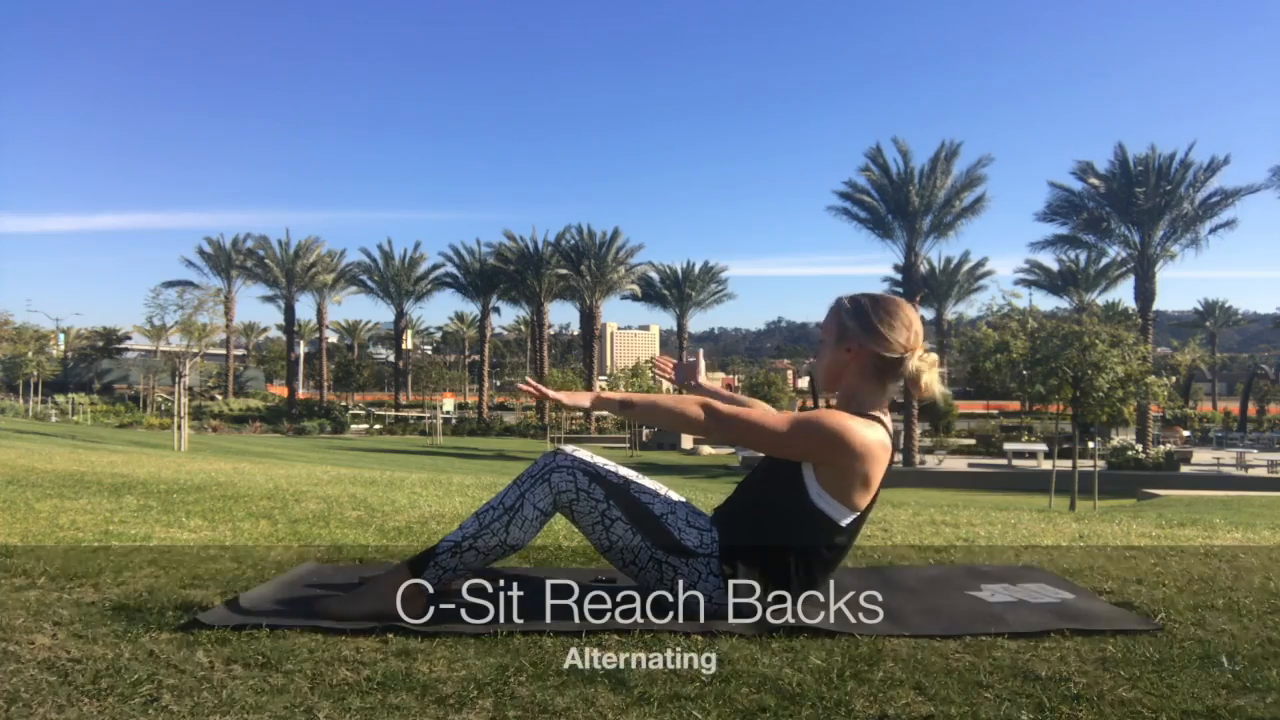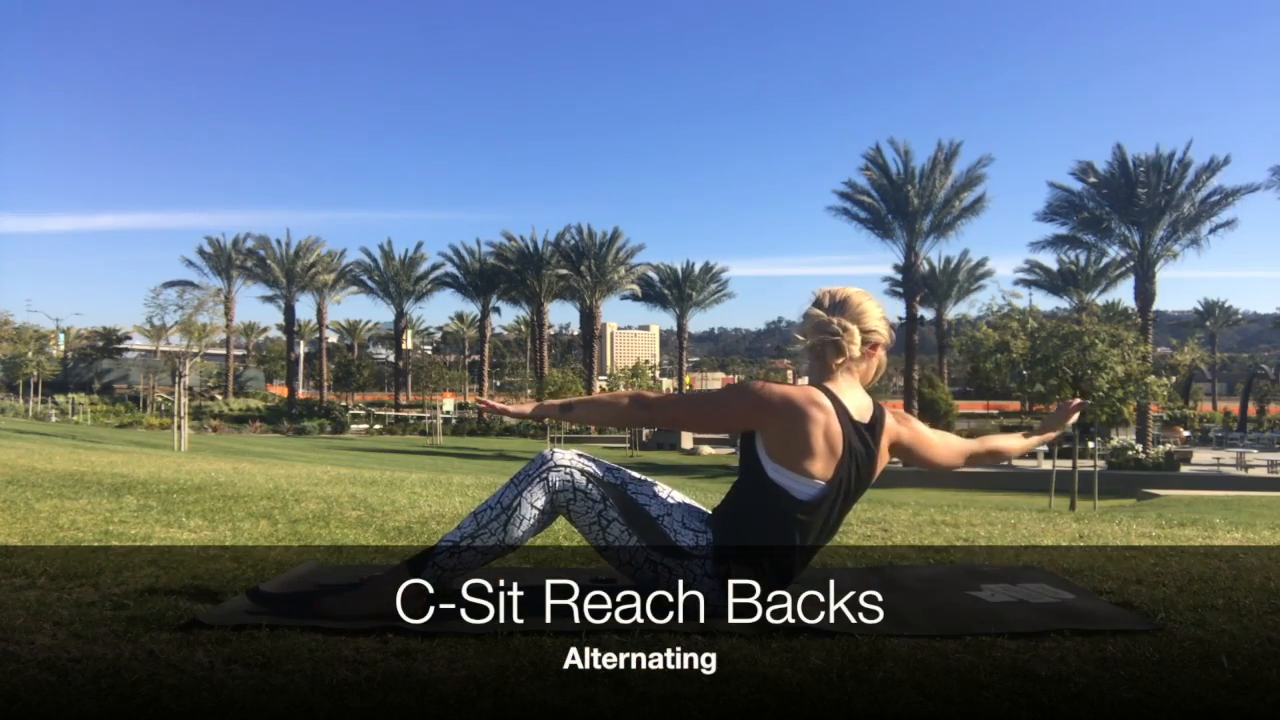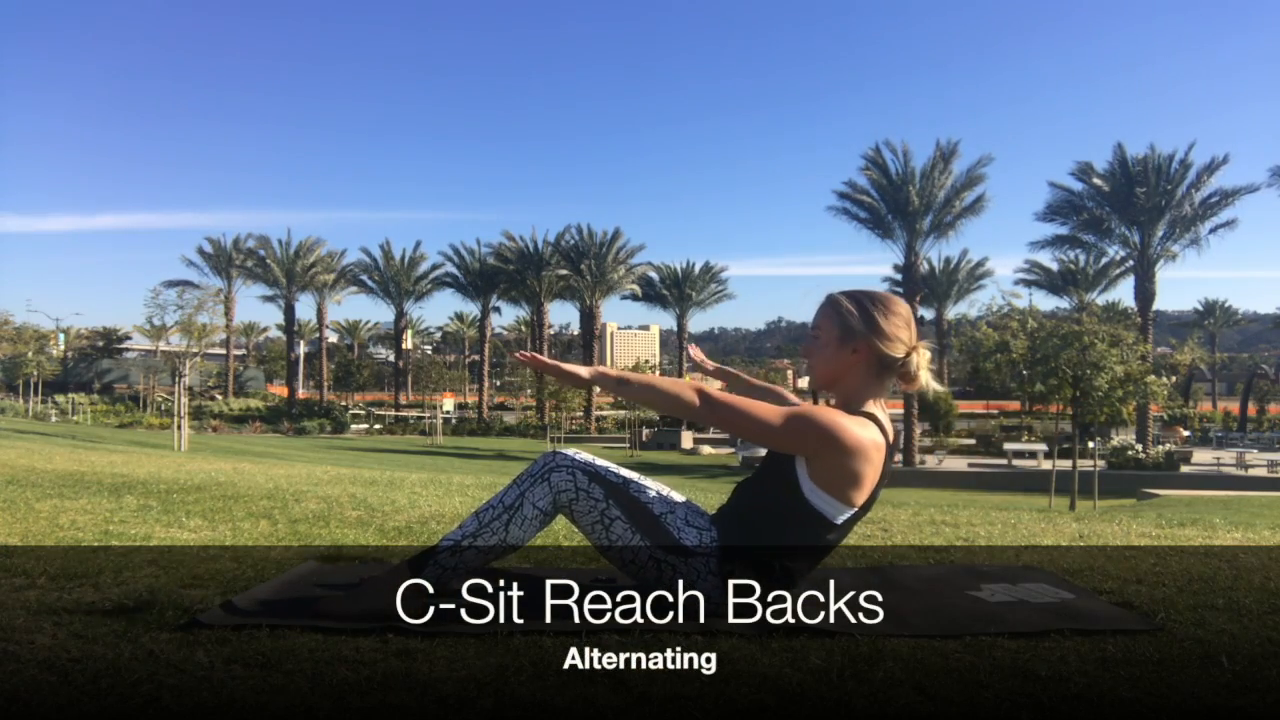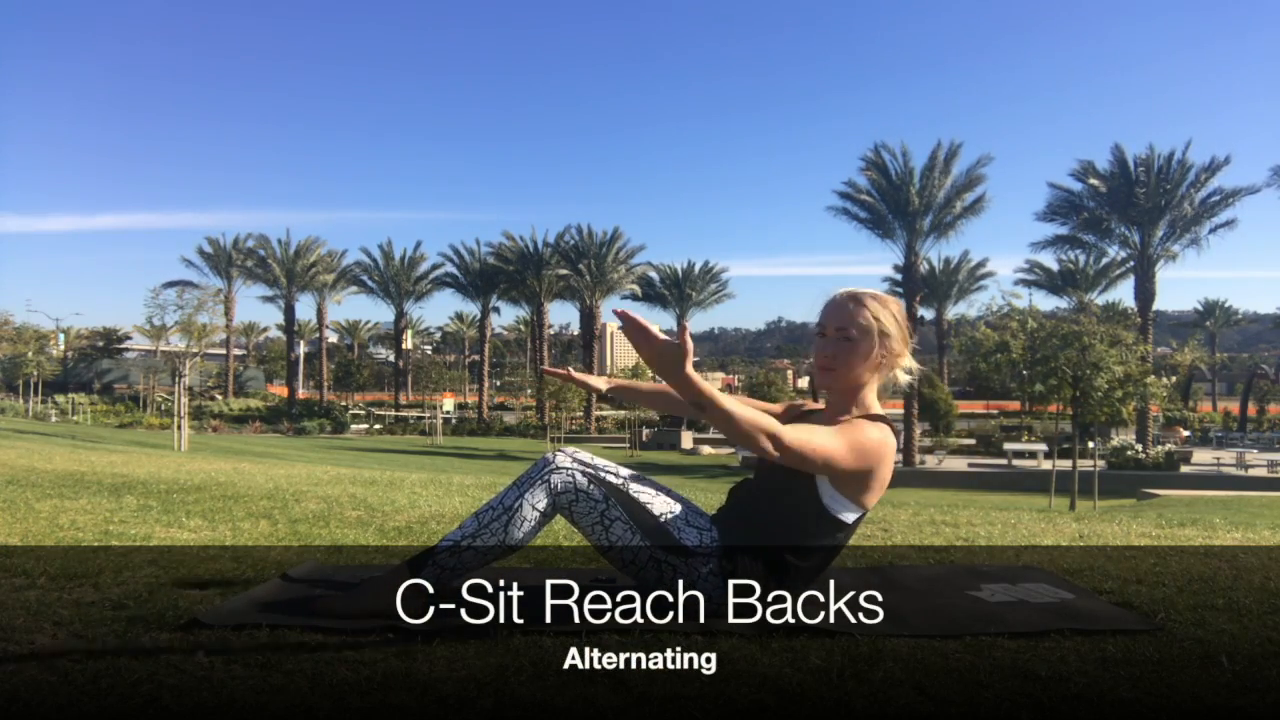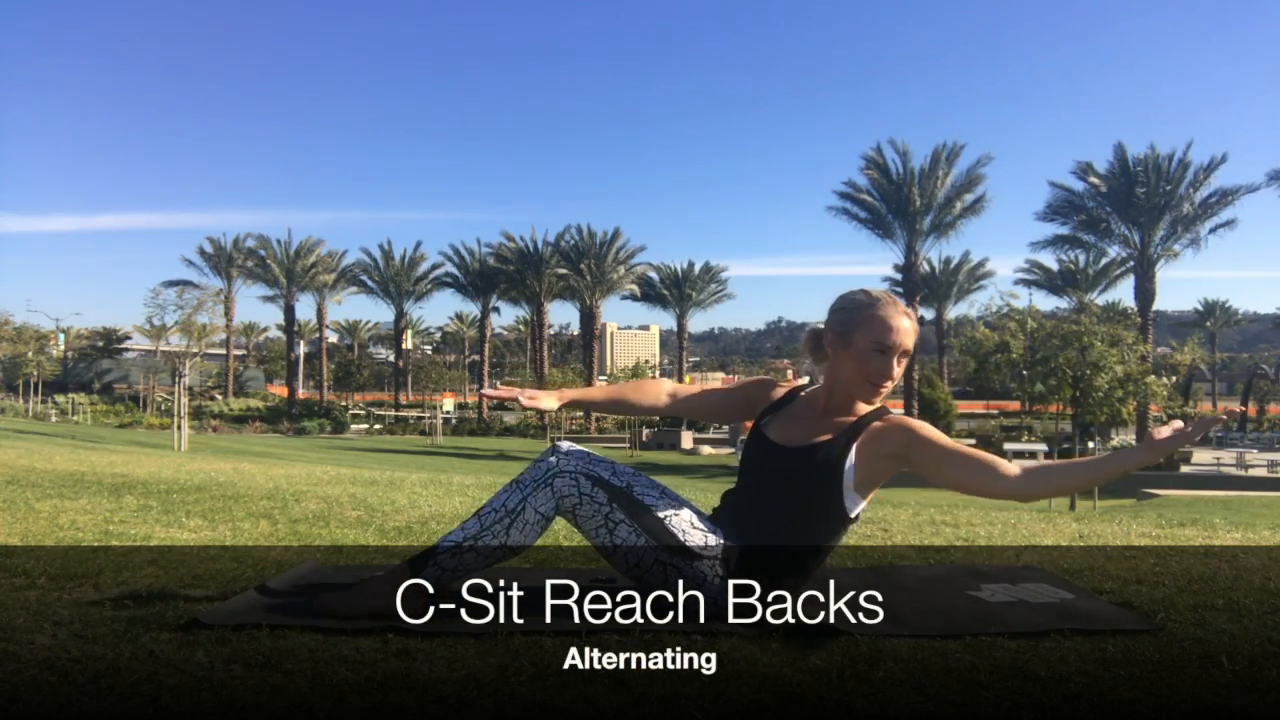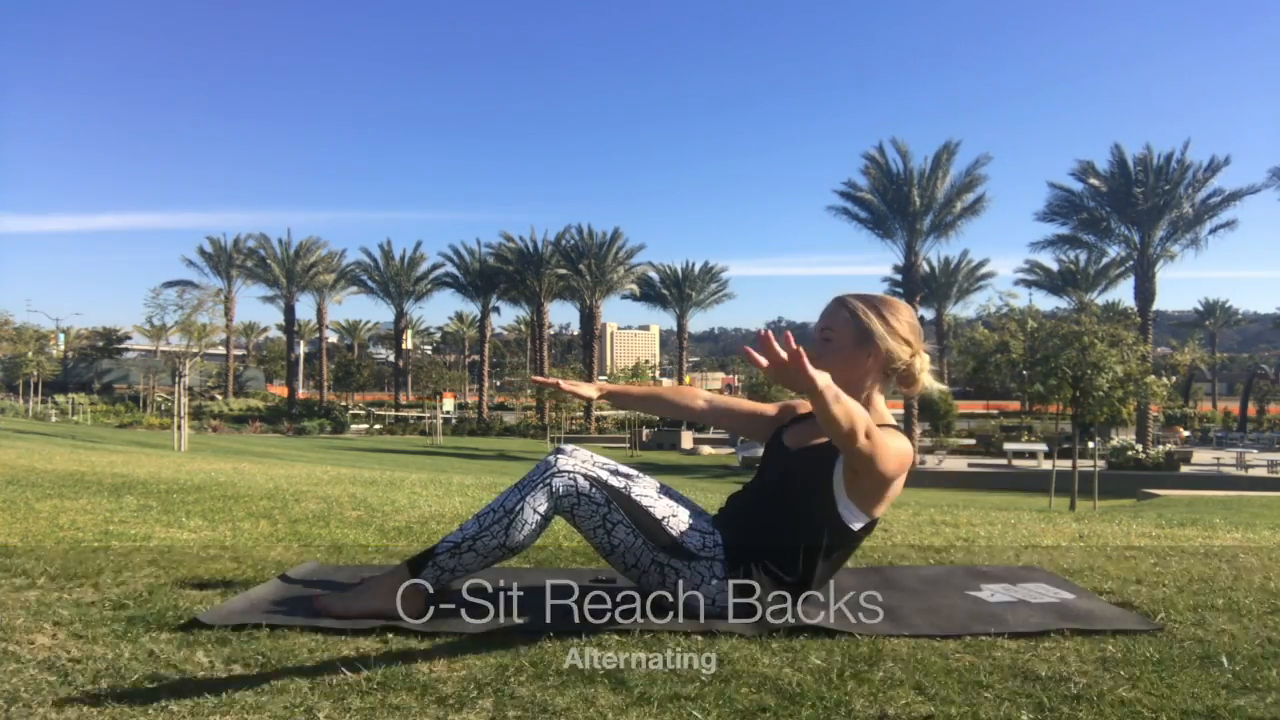
dt=0.7s
person 1, frame 1
left shoulder: (850, 435)
right shoulder: (859, 426)
left elbow: (714, 421)
right elbow: (756, 413)
left wrist: (598, 399)
right wrist: (699, 384)
left hip: (720, 579)
right hip: (721, 554)
left knee: (562, 475)
right knee: (565, 465)
left ankle: (409, 583)
right ankle: (416, 577)
person 1, frame 2
left shoulder: (783, 406)
right shoulder: (888, 427)
left elbow: (647, 409)
right elbow: (971, 450)
left wrist: (540, 407)
right wrist: (1044, 432)
left hip: (712, 572)
right hip: (741, 573)
left knee: (556, 471)
right knee: (570, 471)
left ankle: (409, 582)
right ankle: (426, 572)
person 1, frame 3
left shoulder: (840, 434)
right shoulder: (864, 423)
left elbow: (706, 408)
right elbow: (787, 402)
left wrist: (595, 376)
right wrist: (719, 367)
left hip: (715, 576)
right hip: (723, 553)
left knee: (560, 473)
right knee: (564, 471)
left ankle: (410, 581)
right ankle: (423, 571)
person 1, frame 4
left shoulder: (871, 440)
right shoulder: (815, 415)
left elbow: (769, 439)
right elbow: (710, 407)
left wrist: (684, 380)
right wrist: (611, 385)
left hip: (730, 581)
right hip: (717, 551)
left knee: (562, 474)
right knee: (567, 466)
left ankle: (412, 584)
right ankle: (424, 575)
person 1, frame 5
left shoulder: (890, 438)
right shoulder: (773, 399)
left elbow: (1020, 481)
right elbow: (667, 397)
left wrist: (1148, 450)
right wrist: (562, 396)
left hip: (741, 586)
right hip: (711, 557)
left knee: (562, 475)
right knee: (565, 463)
left ankle: (413, 582)
right ankle: (424, 577)
person 1, frame 6
left shoulder: (887, 449)
right shoulder: (803, 419)
left elbow: (862, 432)
right elbow: (700, 407)
left wrist: (821, 387)
right wrist: (603, 391)
left hip: (736, 586)
right hip: (719, 553)
left knee: (562, 476)
right knee: (571, 464)
left ankle: (409, 587)
right ankle: (419, 576)
